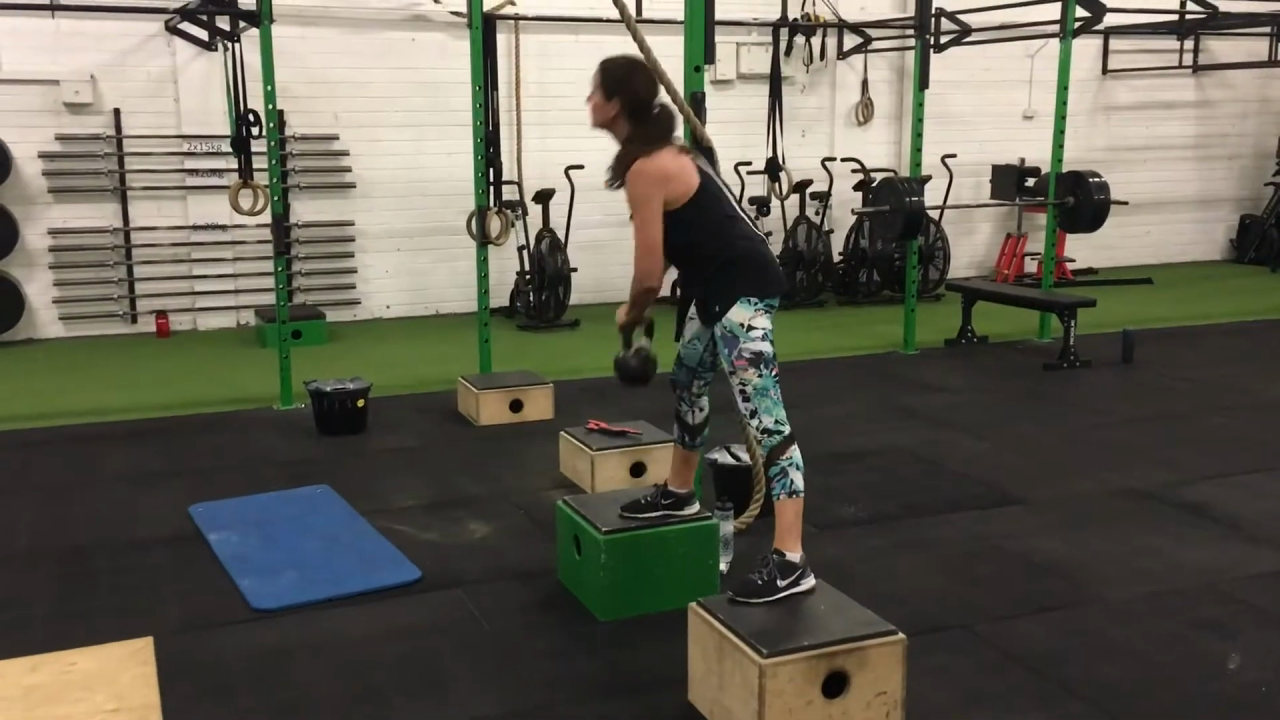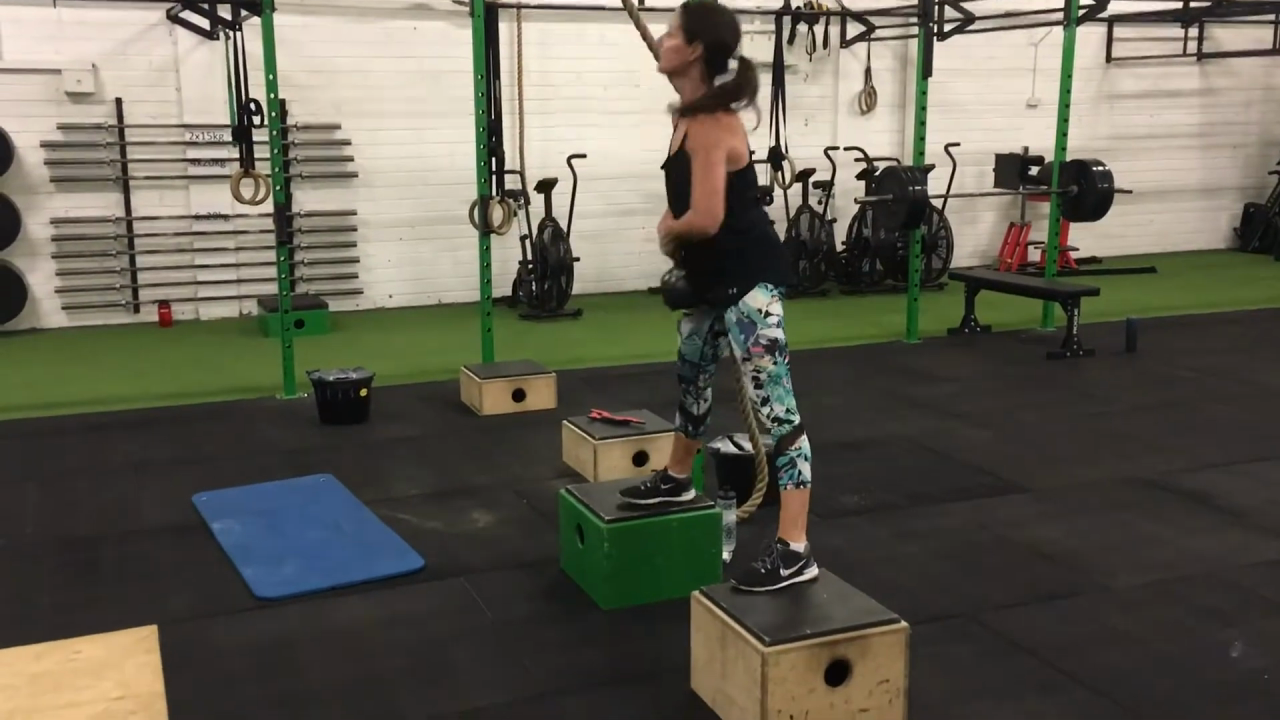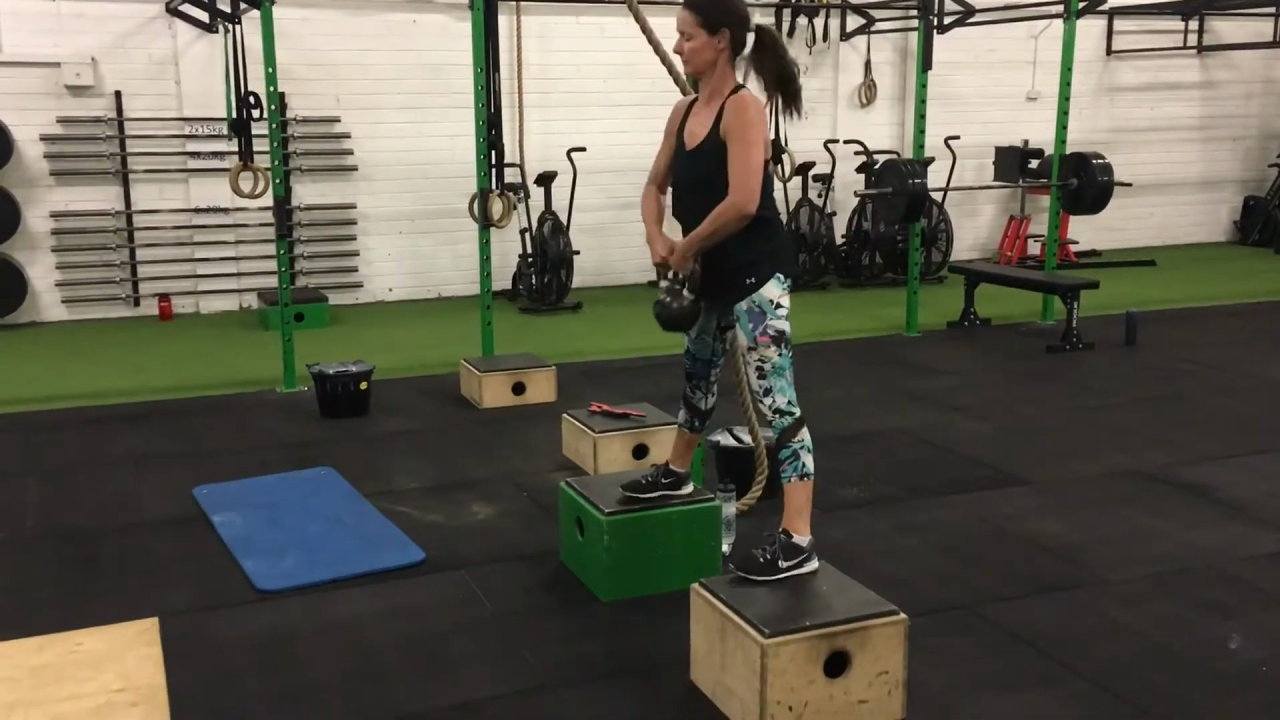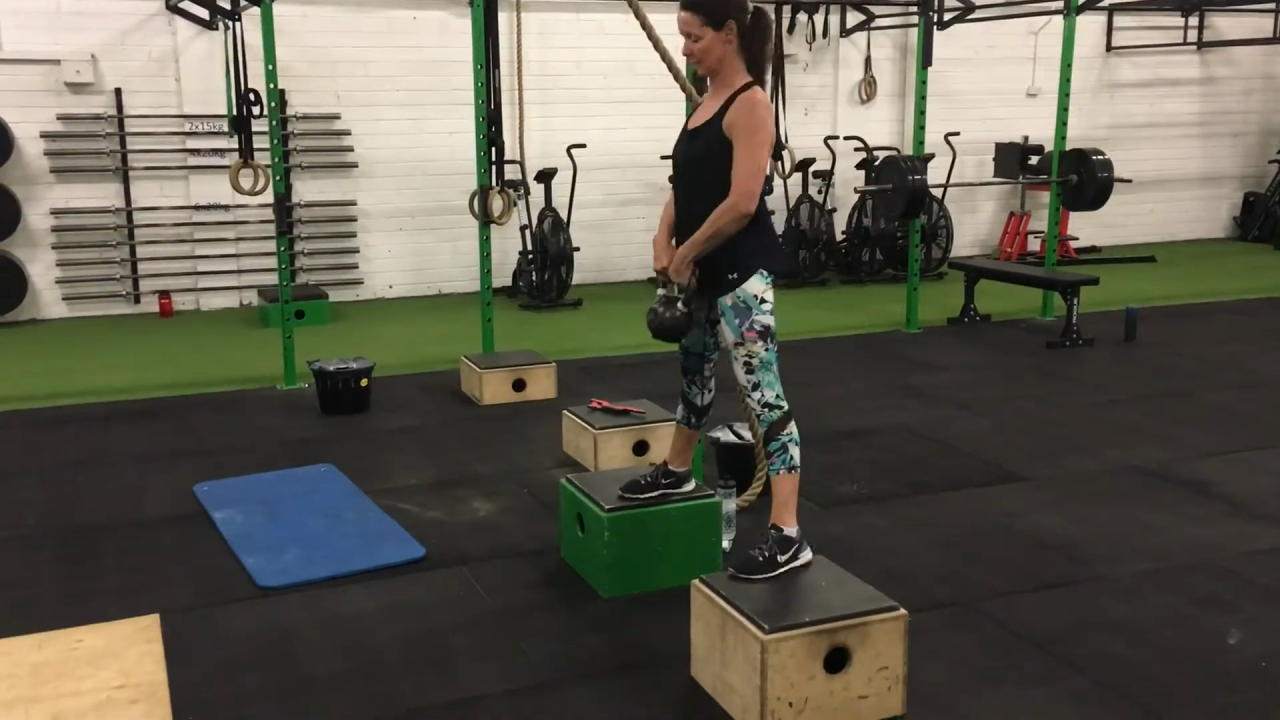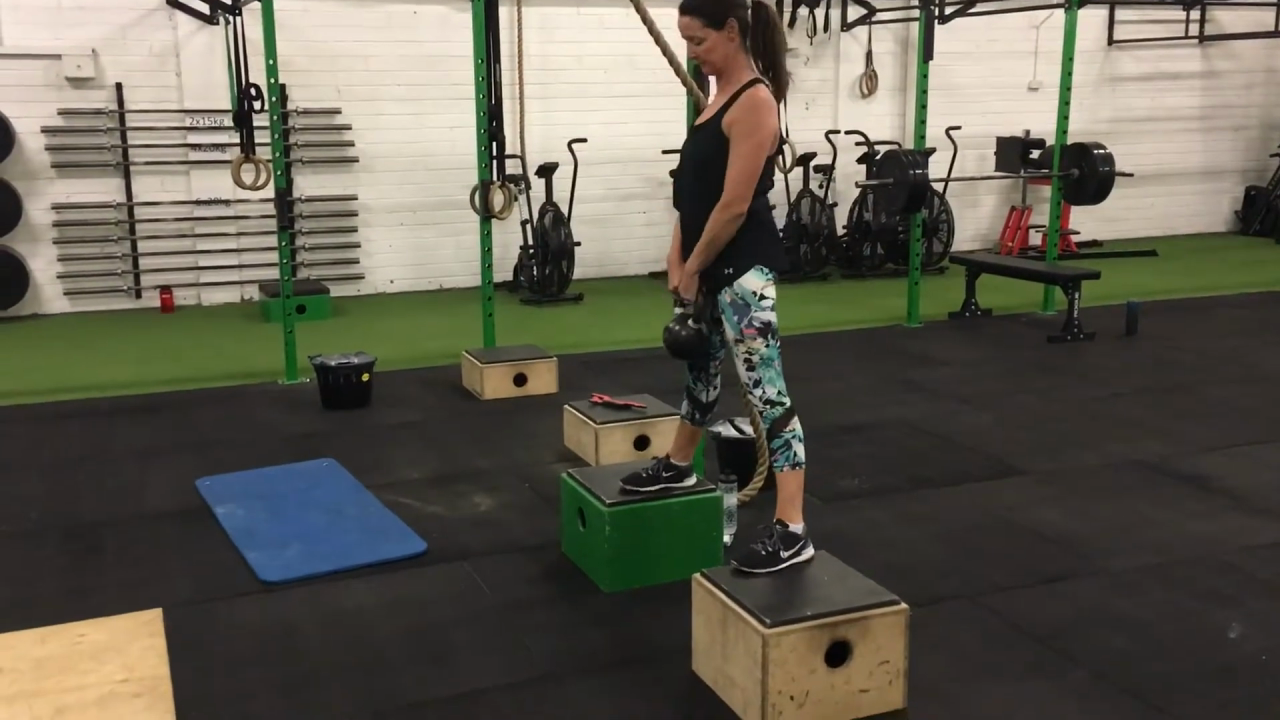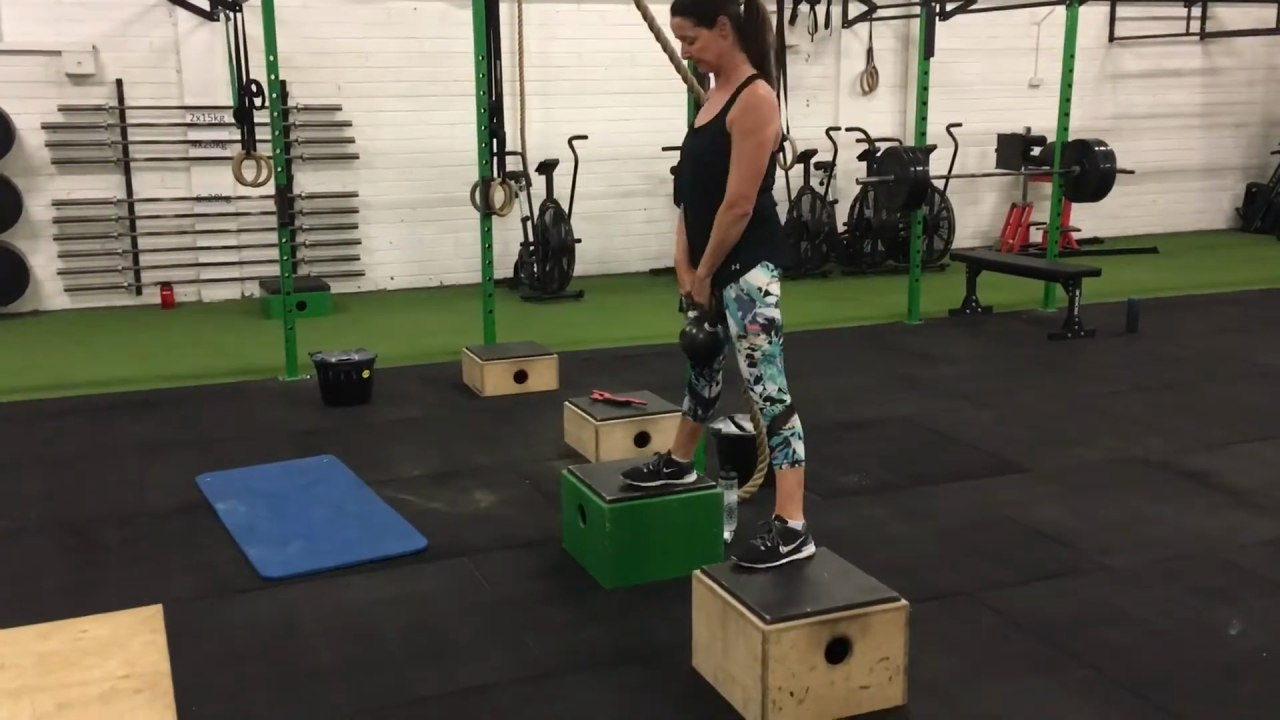
dt=0.3s
person 1, frame 1
left shoulder: (644, 169)
right shoulder: (657, 152)
left elbow: (648, 274)
left wrist: (631, 315)
right wrist: (640, 306)
left hip: (742, 290)
right hip: (715, 284)
left knee: (763, 418)
right knee: (688, 379)
left ankle: (791, 562)
right ankle: (679, 492)
person 1, frame 2
left shoulder: (712, 122)
right shoulder: (695, 114)
left elbow: (706, 220)
left wrist: (668, 233)
right wrist: (672, 224)
left hip: (748, 276)
right hip: (713, 274)
left knee: (774, 407)
right knee: (691, 372)
left ankle: (795, 550)
right ankle: (677, 478)
person 1, frame 3
left shoulder: (743, 106)
right shoulder: (683, 110)
left elbow: (742, 204)
right elbow: (657, 184)
left wrist: (686, 247)
right wrist: (657, 237)
left hip: (755, 273)
right hip: (709, 271)
left knee: (775, 399)
right knee: (698, 371)
left ankle: (797, 541)
right ankle: (675, 472)
person 1, frame 4
left shoulder: (750, 104)
right shoulder: (706, 100)
left elbow: (743, 202)
right elbow: (684, 183)
left wrist: (686, 253)
right wrist: (663, 242)
left hip: (740, 270)
right hip: (701, 267)
left knee: (762, 393)
right knee: (693, 368)
left ankle: (787, 534)
right ankle: (677, 470)
person 1, frame 5
left shoulder: (755, 102)
right shoulder: (722, 95)
left elbow: (734, 206)
left wrist: (693, 268)
right wrist: (677, 259)
left hip: (742, 265)
right hip: (707, 263)
left knee: (765, 389)
right knee: (701, 366)
left ankle: (792, 530)
right ankle: (679, 465)
person 1, frame 6
left shoulder: (755, 99)
right shoulder: (717, 93)
left elbow: (739, 206)
left wrist: (704, 273)
right wrist: (684, 262)
left hip: (748, 263)
right hip: (708, 259)
left knee: (766, 386)
right knee: (702, 362)
left ankle: (791, 526)
right ankle: (679, 461)
